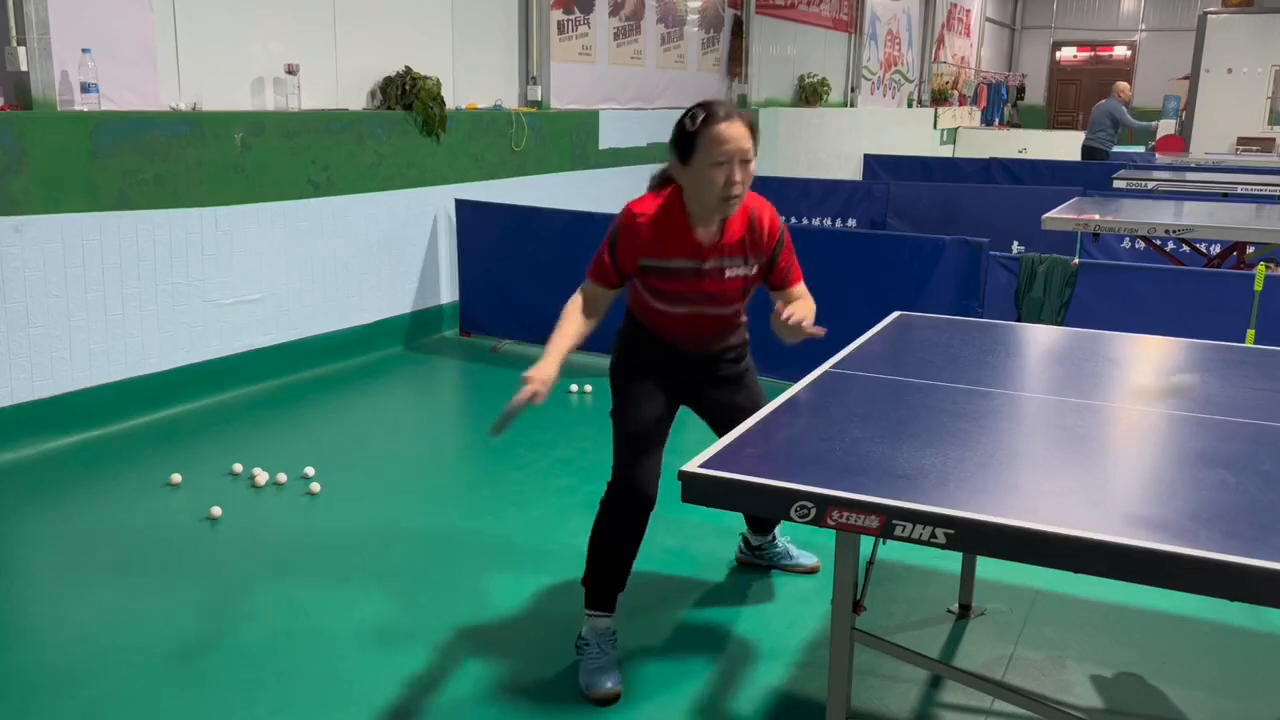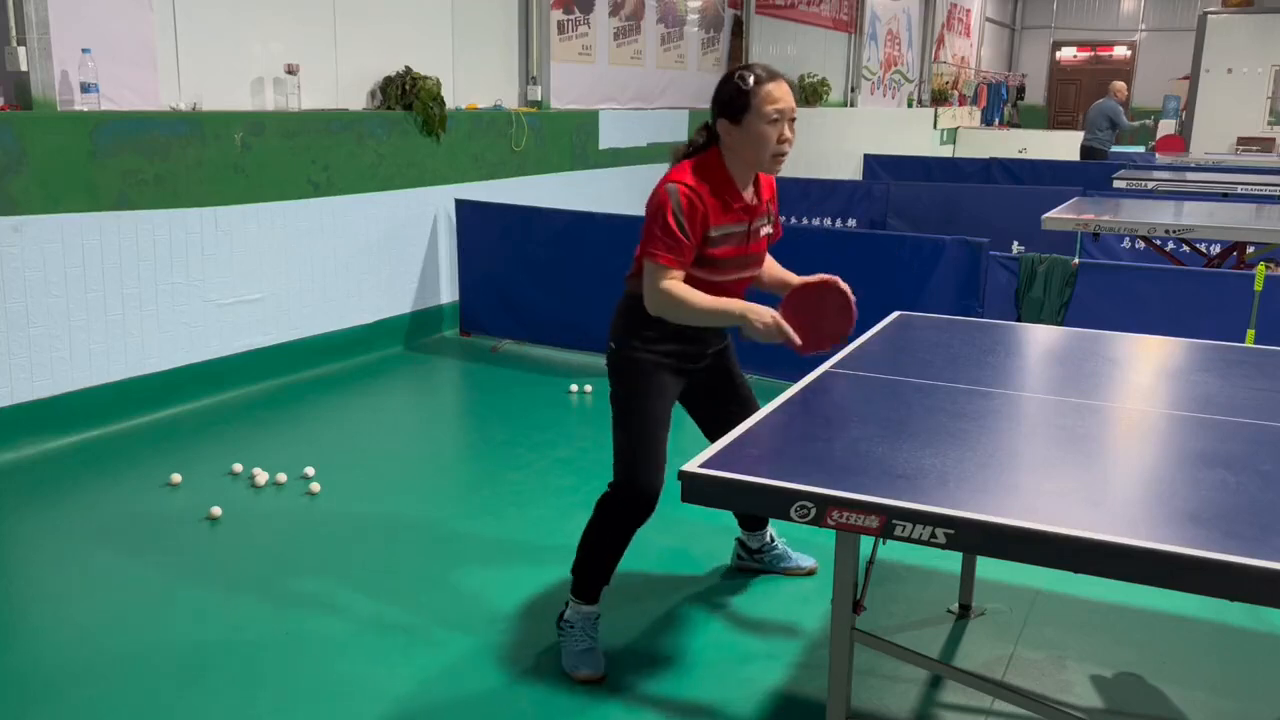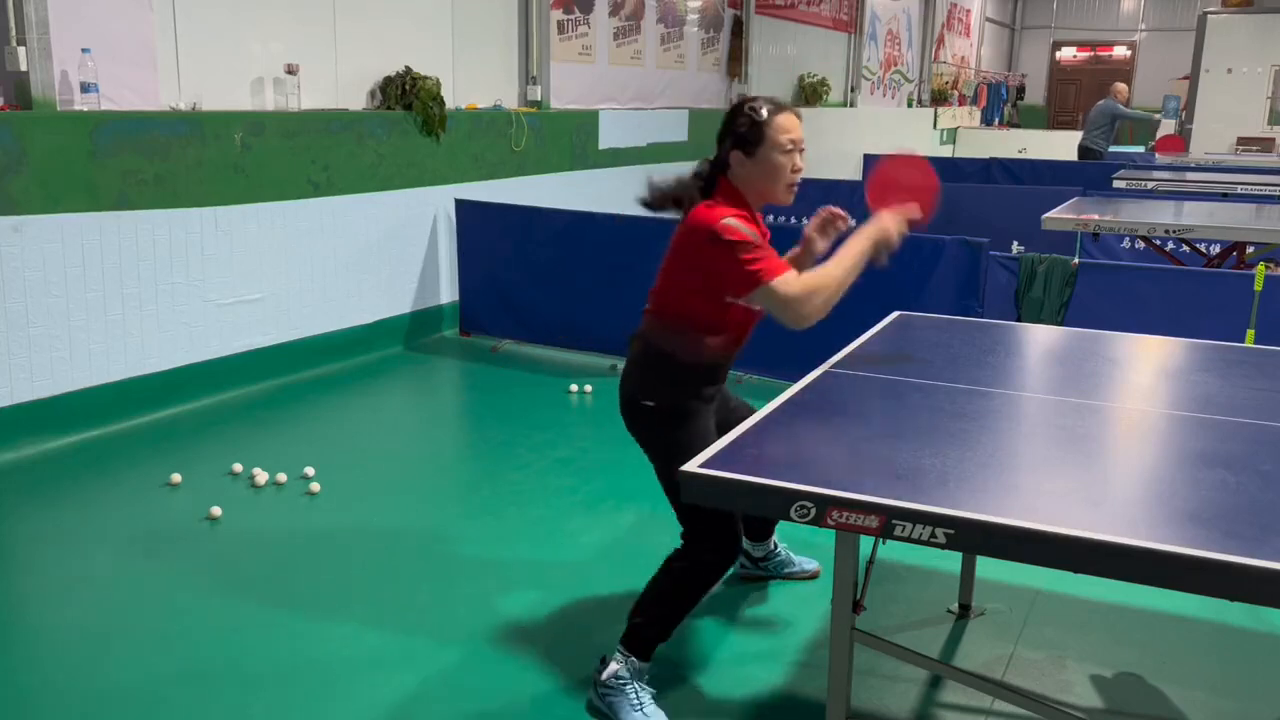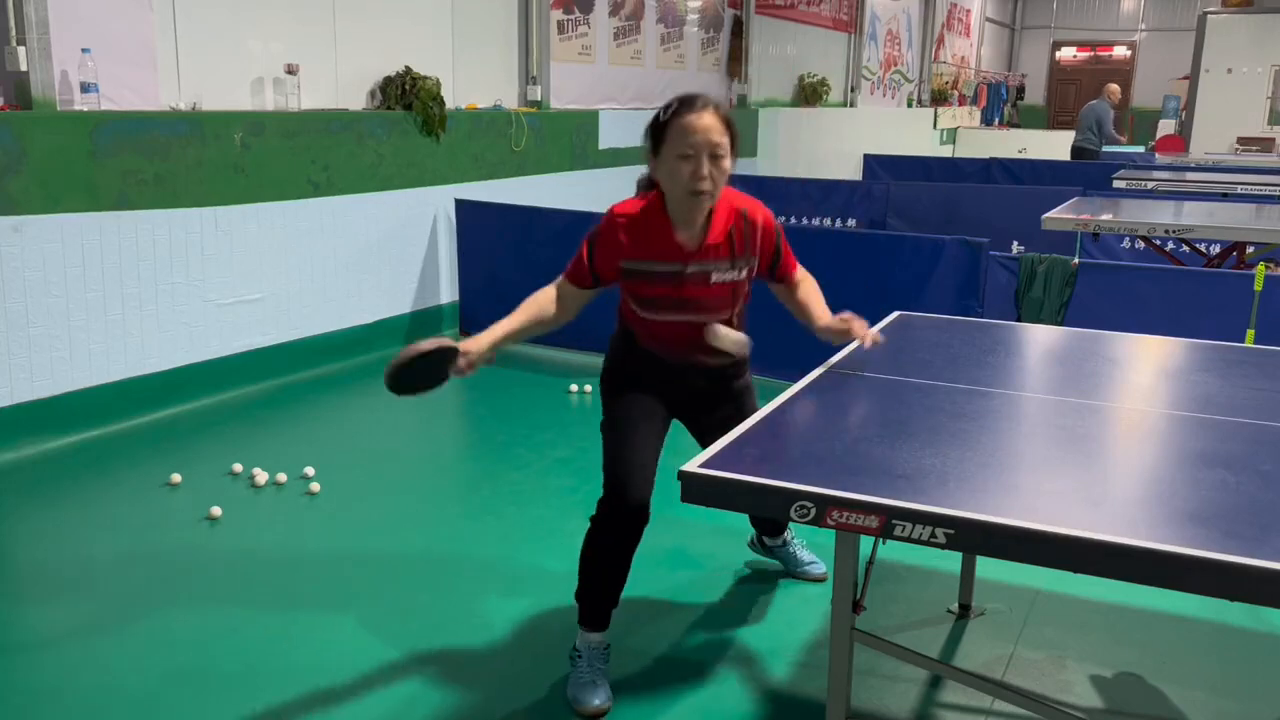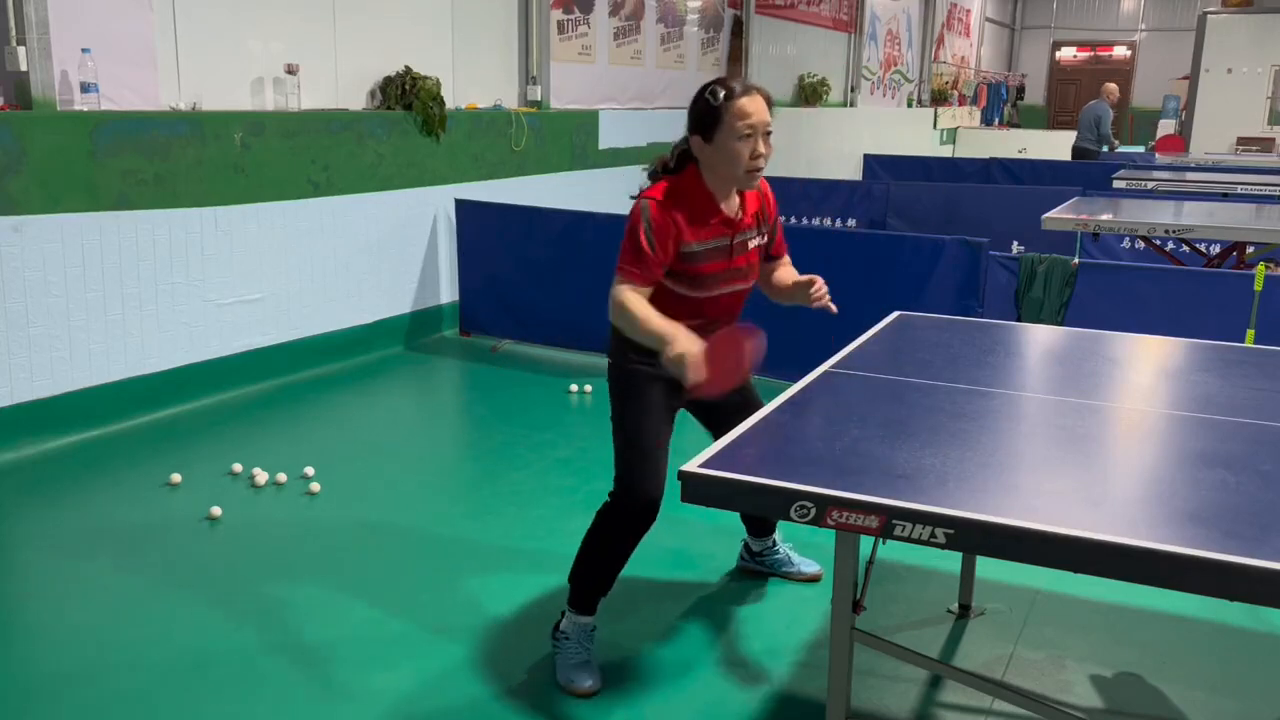
dt=1s
person 1, frame 1
left shoulder: (762, 222)
right shoulder: (640, 222)
left elbow: (796, 297)
right elbow: (591, 301)
left wrist: (795, 318)
right wrist: (550, 362)
left hip: (722, 361)
right hip: (647, 362)
right knee: (635, 488)
left ankle: (760, 540)
right ankle: (596, 629)
person 1, frame 2
left shoulder: (762, 187)
right shoulder: (683, 192)
right elbow: (659, 294)
left wrist: (801, 286)
right wrist: (742, 314)
left hip: (708, 343)
right hip: (647, 345)
right knee: (637, 487)
left ankle: (756, 543)
right ankle: (579, 615)
person 1, frame 3
left shoulder: (740, 214)
right shoulder: (722, 229)
left elbow: (776, 289)
right elbow: (801, 308)
left wrist: (817, 243)
right wrist: (870, 237)
left hip: (697, 385)
right hip: (665, 395)
right knee: (713, 539)
left ankle: (760, 551)
person 1, frame 4
left shoulder: (753, 220)
right shoulder: (623, 226)
left elbow: (794, 282)
right elbow: (563, 296)
left wrist: (831, 322)
right wrist: (488, 340)
left hip: (720, 377)
right hip: (640, 377)
right knee: (624, 506)
left ankle: (773, 541)
right ankle: (590, 645)
person 1, frame 5
left shoulder: (759, 197)
right shoulder: (661, 208)
left elbow: (773, 270)
right elbow: (624, 301)
left wrist: (800, 288)
right wrist: (672, 340)
left hip: (716, 355)
right hip: (649, 359)
right knee: (638, 496)
left ankle: (761, 548)
right ankle: (574, 625)
